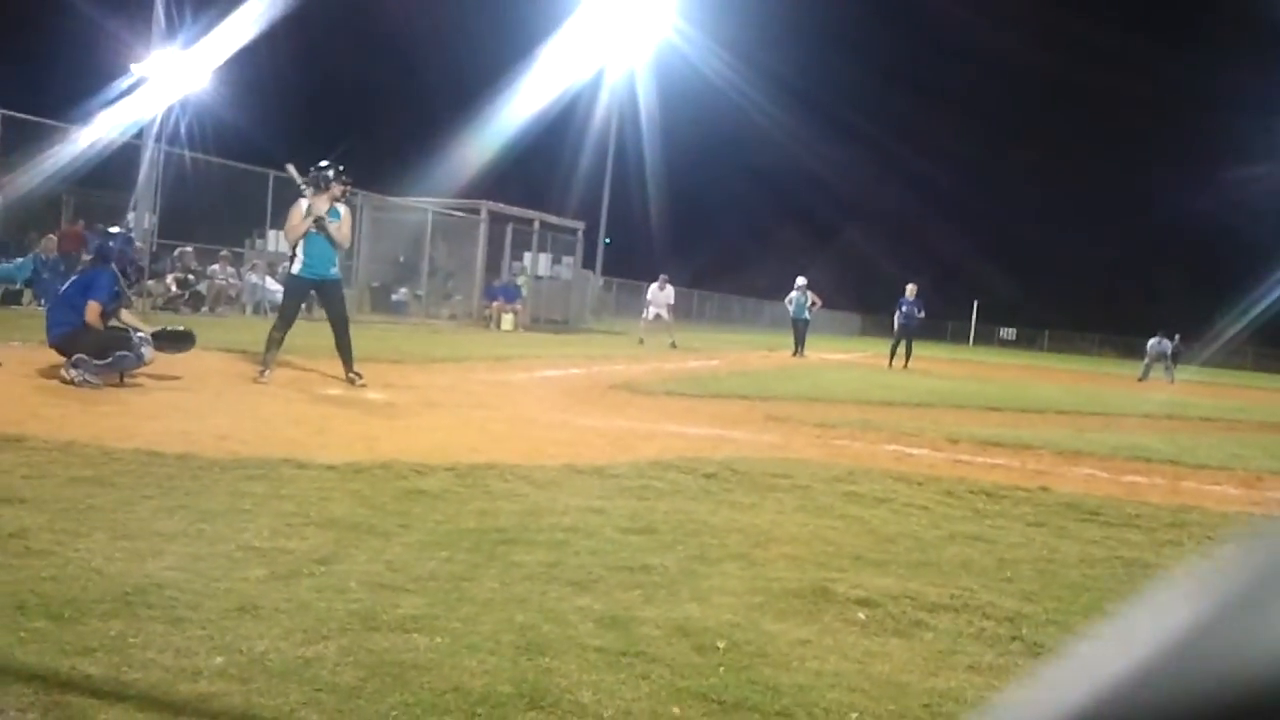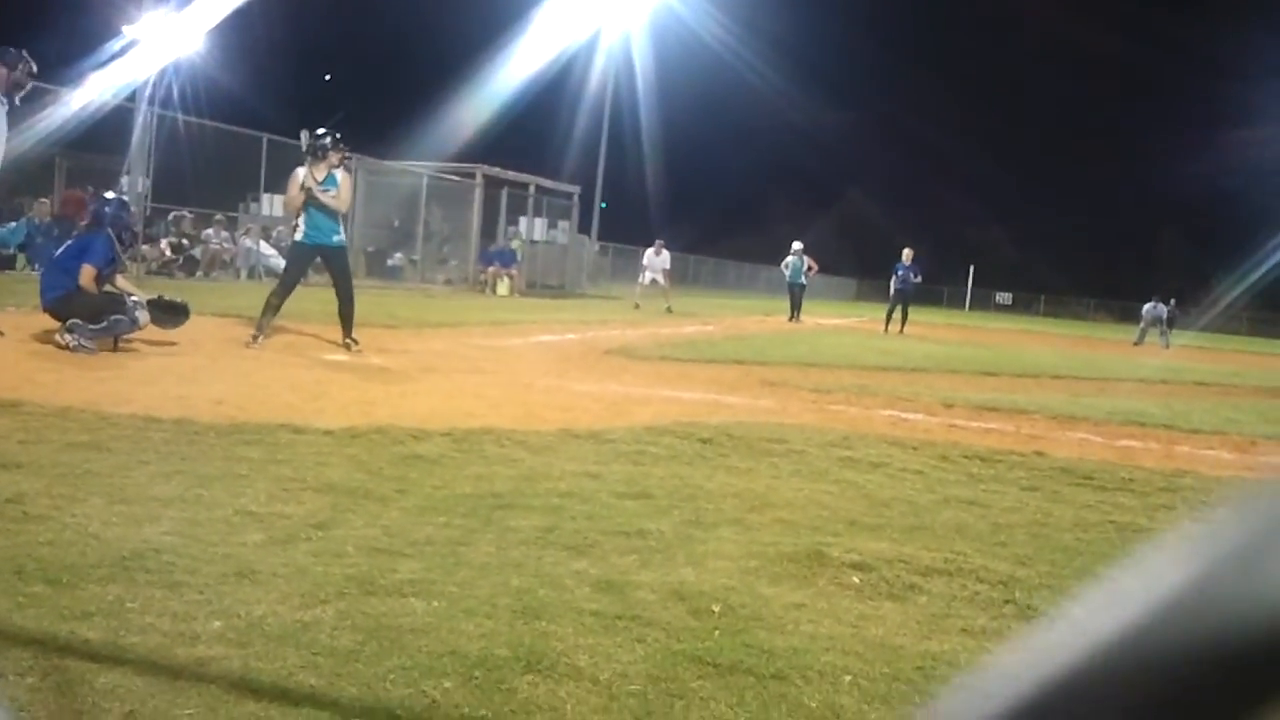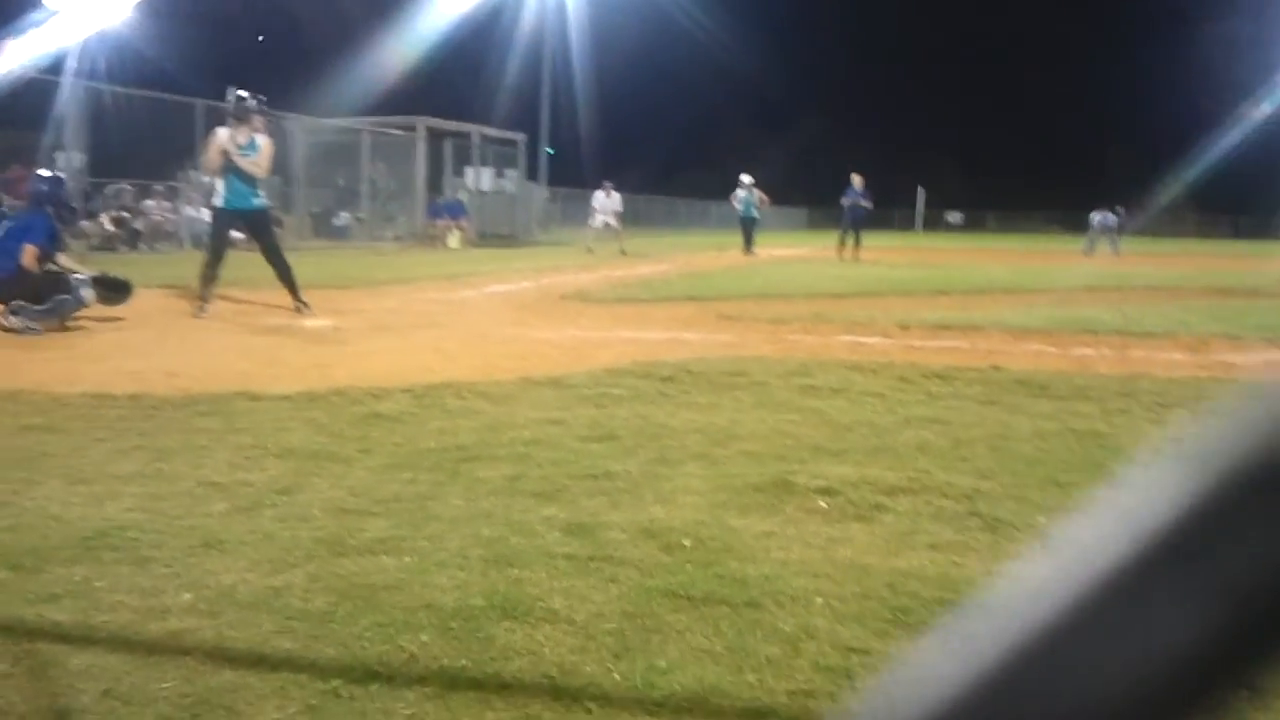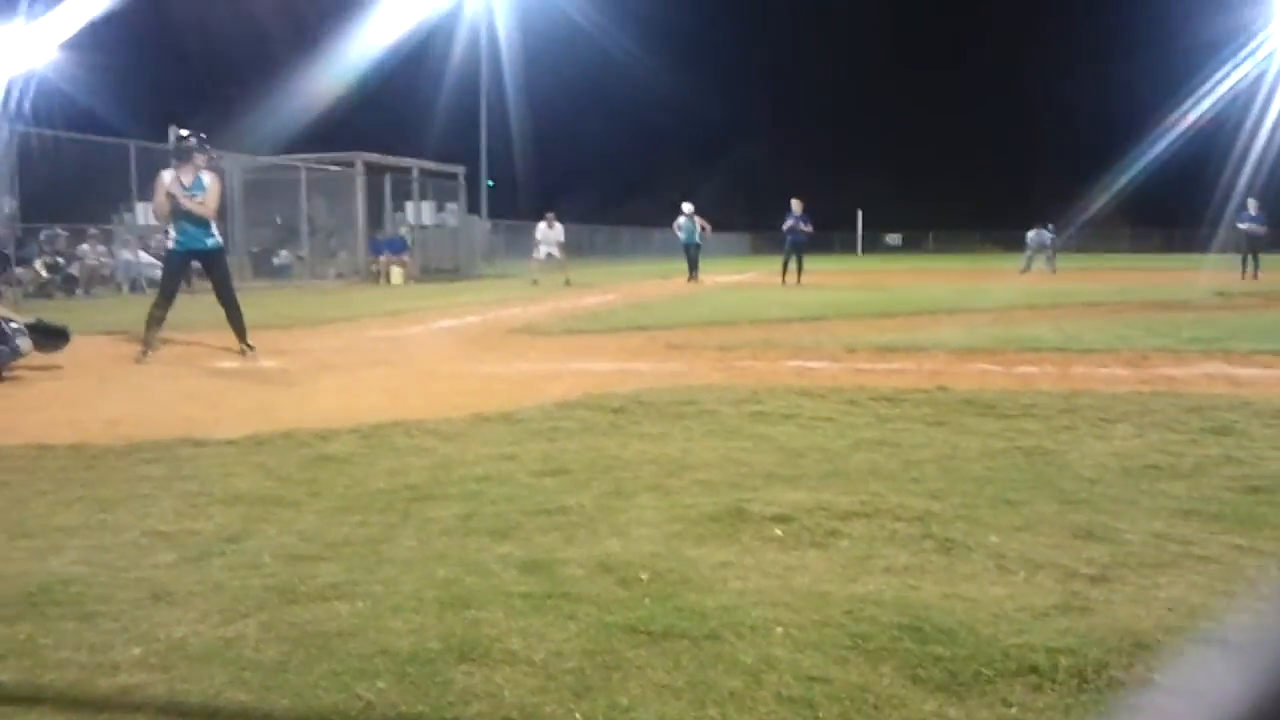
dt=0.4s
person 1, frame 1
left shoulder: (342, 211)
right shoulder: (302, 205)
left elbow: (345, 243)
right elbow: (290, 237)
left wrist: (326, 222)
right wrist: (311, 216)
left hip: (330, 277)
right hip: (301, 274)
left knee: (341, 323)
right knee: (284, 320)
left ankle: (350, 371)
right ankle: (266, 366)
person 1, frame 2
left shoulder: (342, 176)
right shoulder: (300, 174)
left elbow: (343, 207)
right elbow: (290, 208)
left wrist: (317, 191)
right wrist: (306, 190)
left hip: (334, 243)
right hip: (305, 240)
left knee: (345, 291)
right knee: (285, 285)
left ankle: (347, 336)
right ankle: (260, 331)
person 1, frame 3
left shoulder: (264, 141)
right shoulder: (221, 135)
left elbow: (261, 172)
right elbow: (209, 168)
left wrist: (234, 156)
right wrist: (224, 151)
left hip: (255, 206)
right hip: (225, 206)
left knee: (274, 253)
right knee: (215, 253)
left ankle: (297, 299)
right ankle: (203, 300)
person 1, frame 4
left shoulder: (210, 179)
right shoulder: (166, 177)
left elbow: (209, 212)
right elbow: (160, 214)
left wrist: (181, 198)
right wrist: (170, 195)
left hip: (210, 246)
right hip: (178, 246)
left knee: (227, 295)
right knee: (165, 295)
left ankle: (244, 341)
right ankle: (147, 344)
